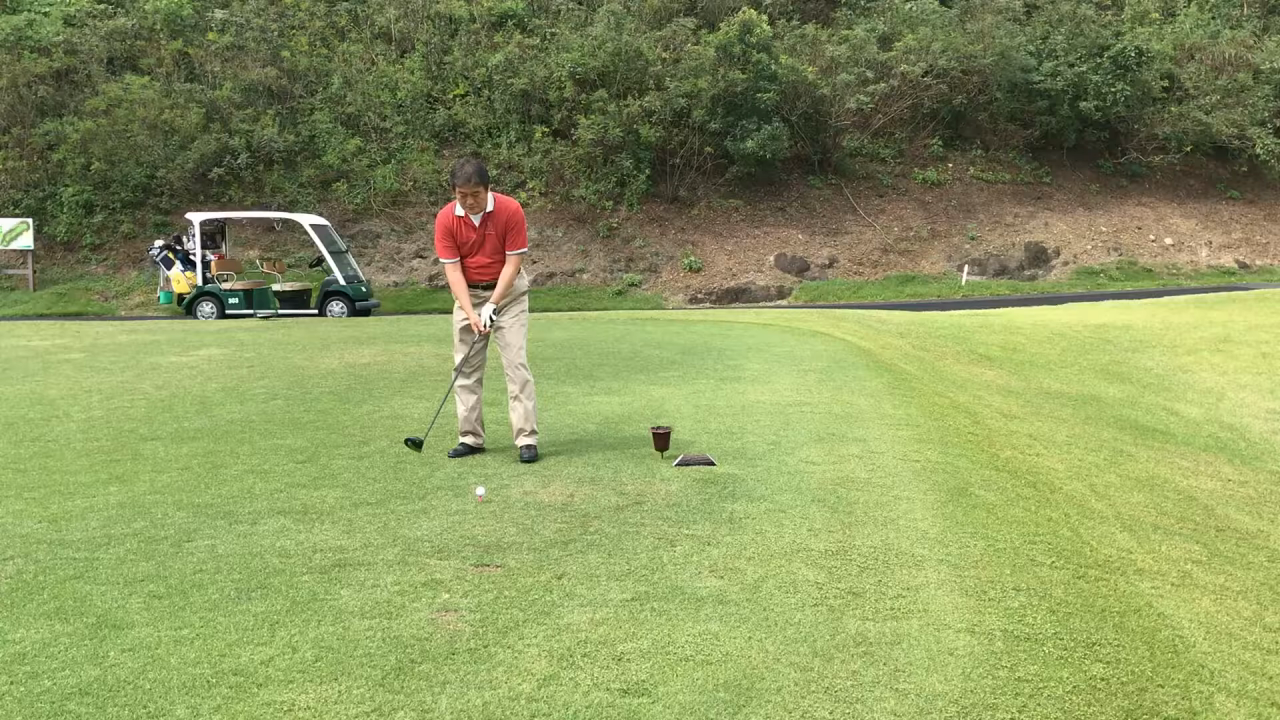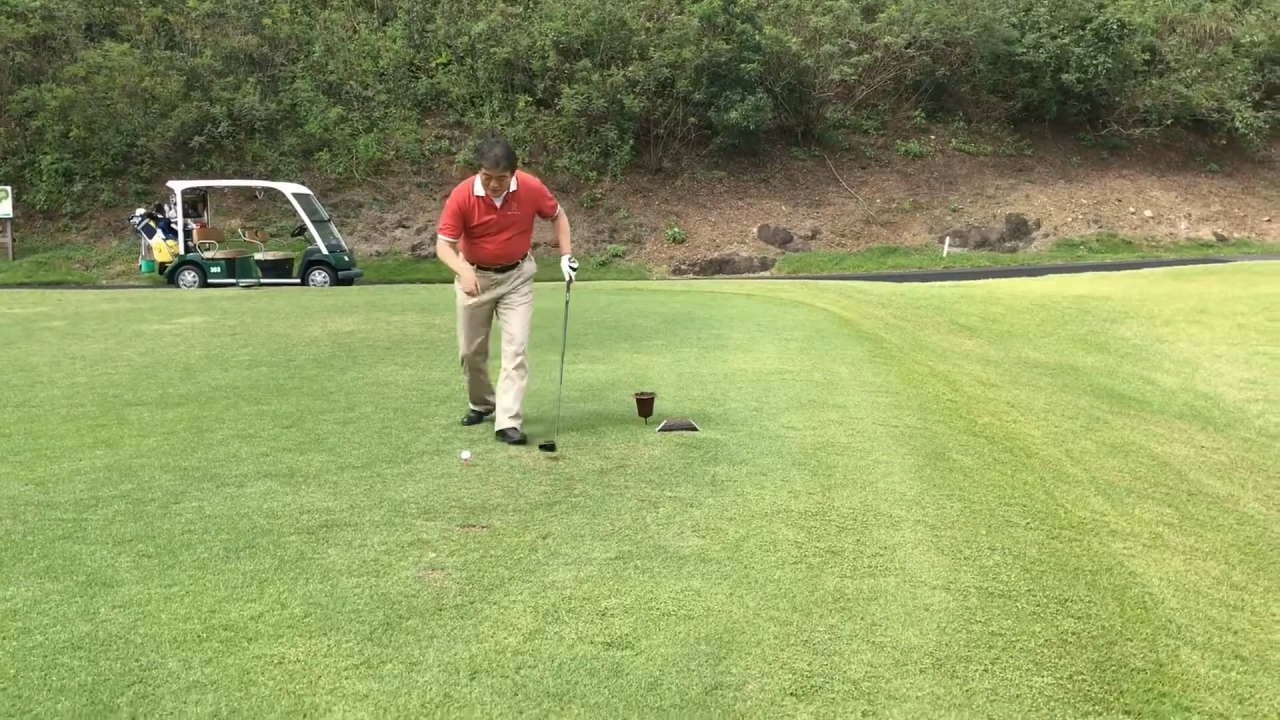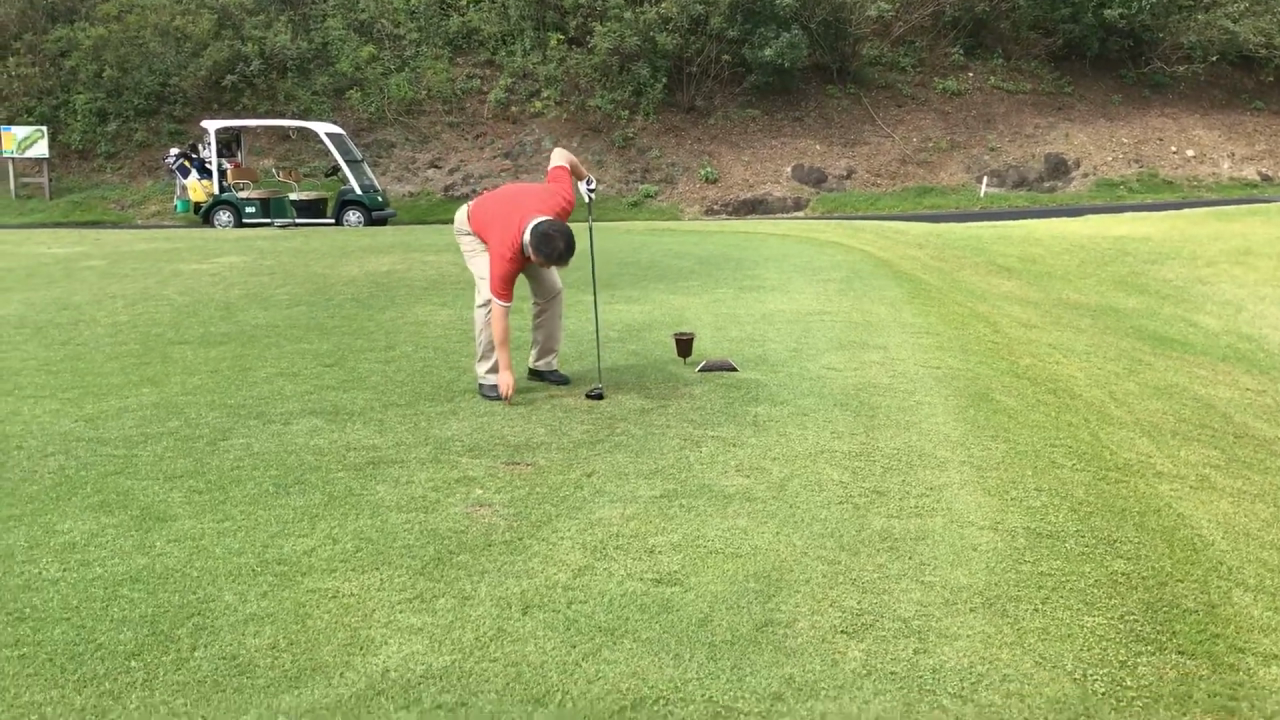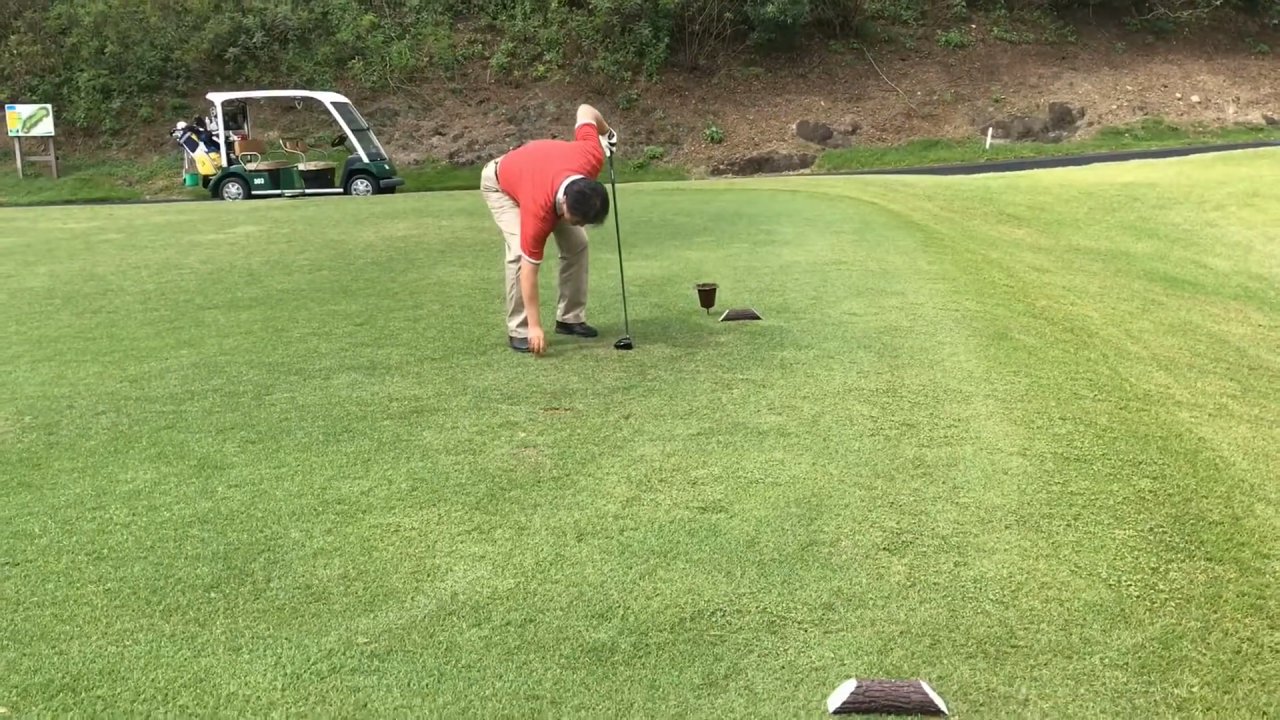
dt=1s
person 1, frame 1
left shoulder: (510, 210)
right shoulder: (445, 219)
left elbow: (513, 262)
right elbow: (453, 269)
left wrist: (492, 304)
right wrist: (470, 312)
left hip: (508, 292)
right hip: (468, 294)
left knee: (515, 363)
right knee: (466, 367)
left ankle: (527, 438)
right ankle: (471, 437)
person 1, frame 2
left shoulder: (531, 188)
right shoulder: (461, 196)
left elbow: (558, 215)
right elbow: (444, 245)
left wrist: (566, 255)
right wrist: (463, 273)
left hip: (516, 277)
right hip: (475, 275)
left knee: (515, 346)
right knee: (472, 350)
left ankle: (508, 422)
right ankle: (482, 403)
person 1, frame 3
left shoulder: (563, 202)
right shoulder: (507, 254)
left elbow: (559, 155)
right elbow: (499, 312)
left wrist: (584, 178)
right wrist: (506, 370)
left hip: (516, 216)
right hip: (474, 227)
left knee: (550, 290)
right knee: (489, 296)
left ankle: (543, 365)
right ankle: (489, 376)
person 1, frame 4
left shoulder: (592, 159)
right shoulder: (540, 211)
left elbow: (585, 111)
right elbow: (529, 269)
left wrist: (607, 133)
right wrist: (536, 326)
left hip: (542, 171)
right hip: (501, 184)
left knee: (577, 245)
right knee: (519, 252)
left ankle: (570, 318)
right ankle: (519, 329)
